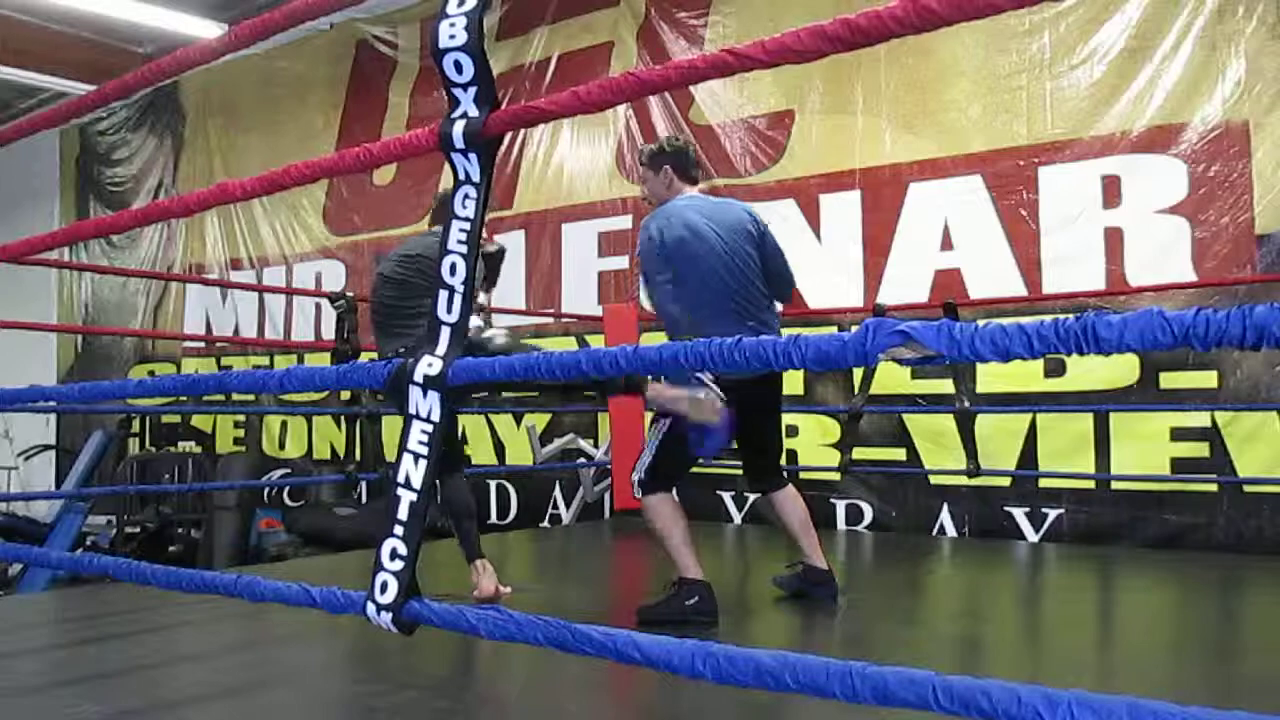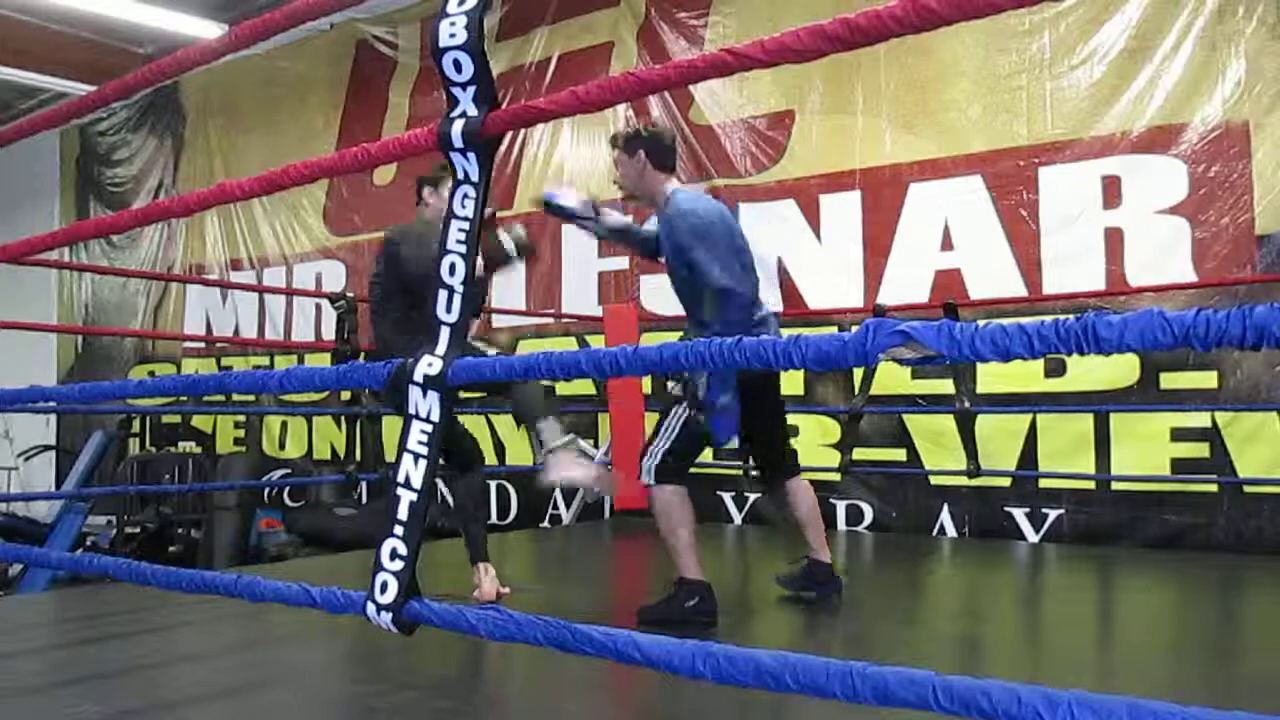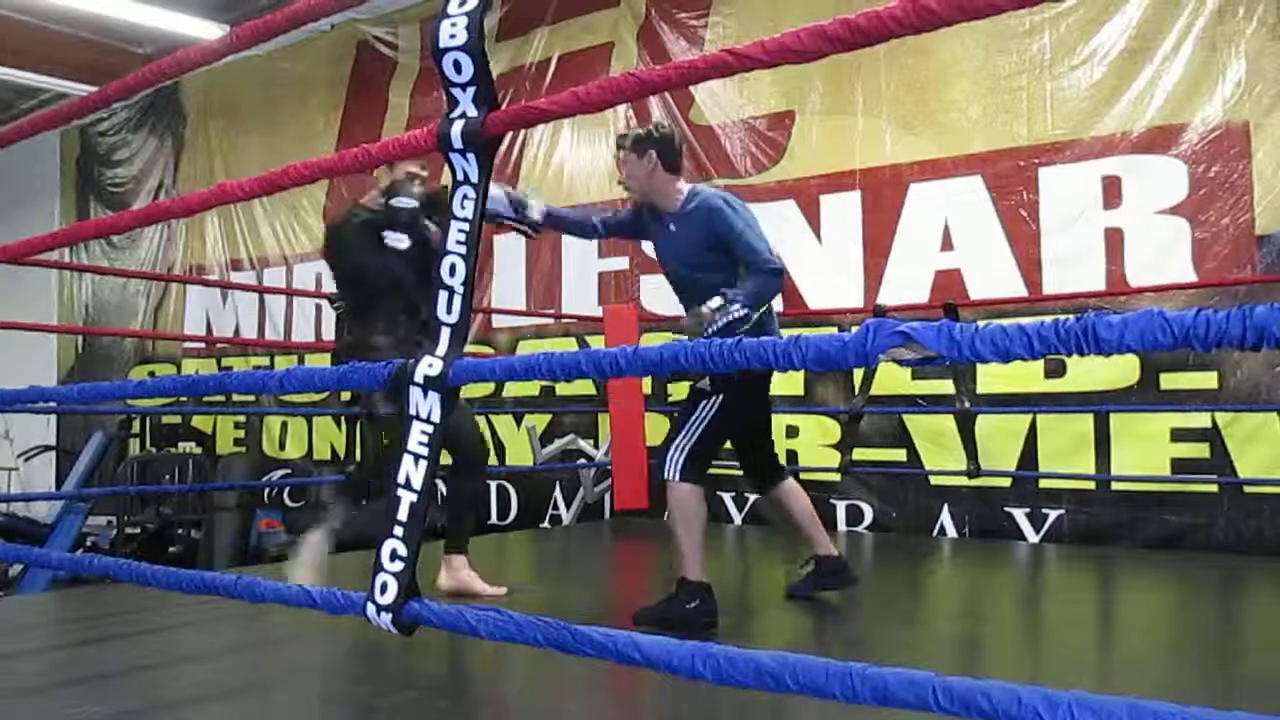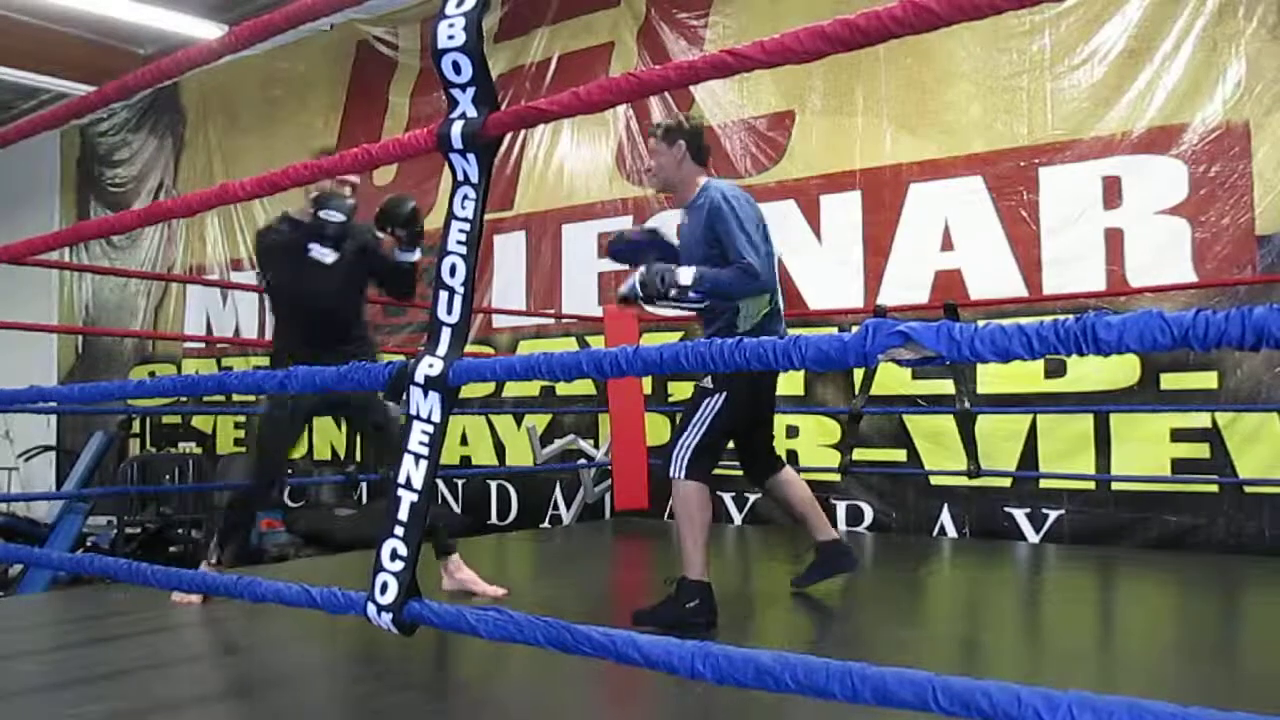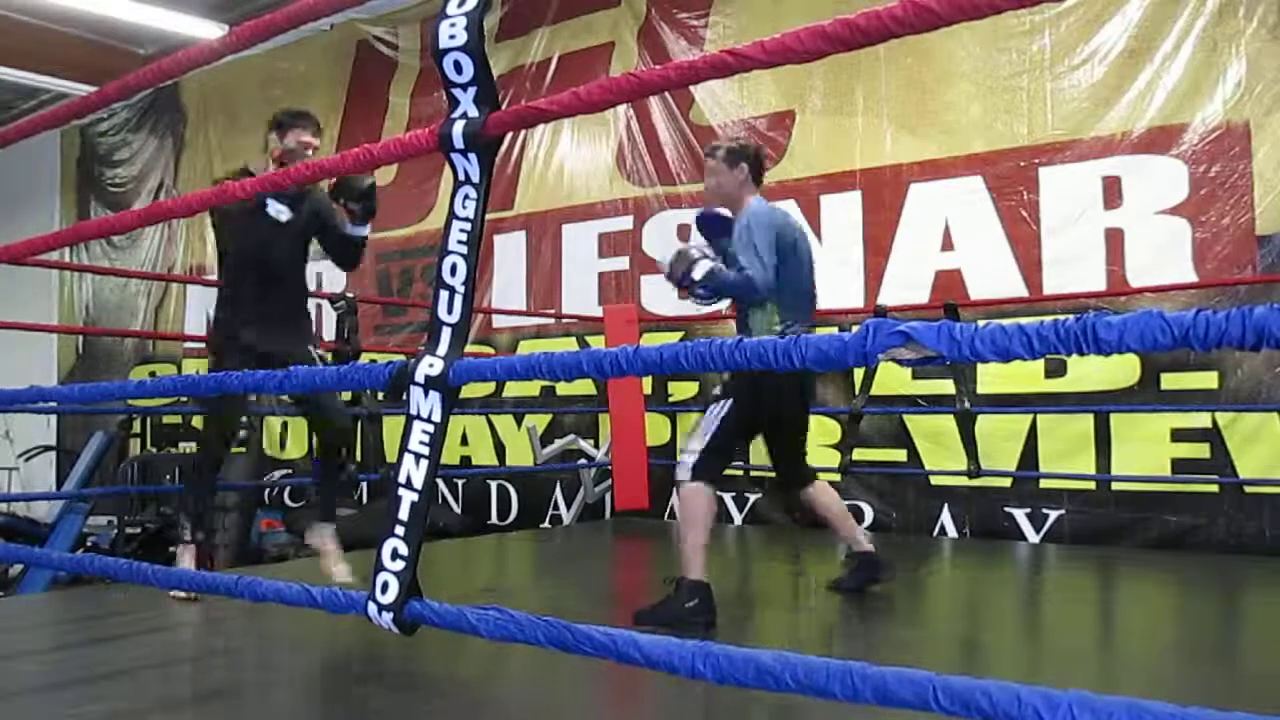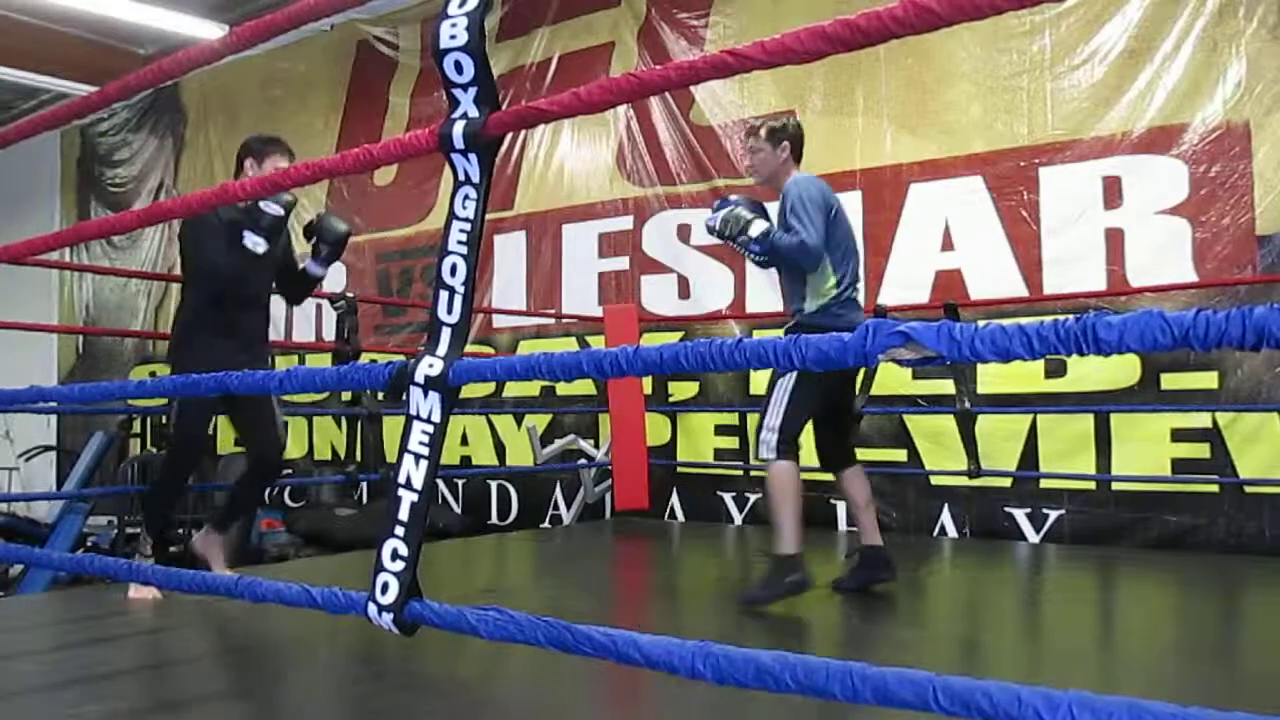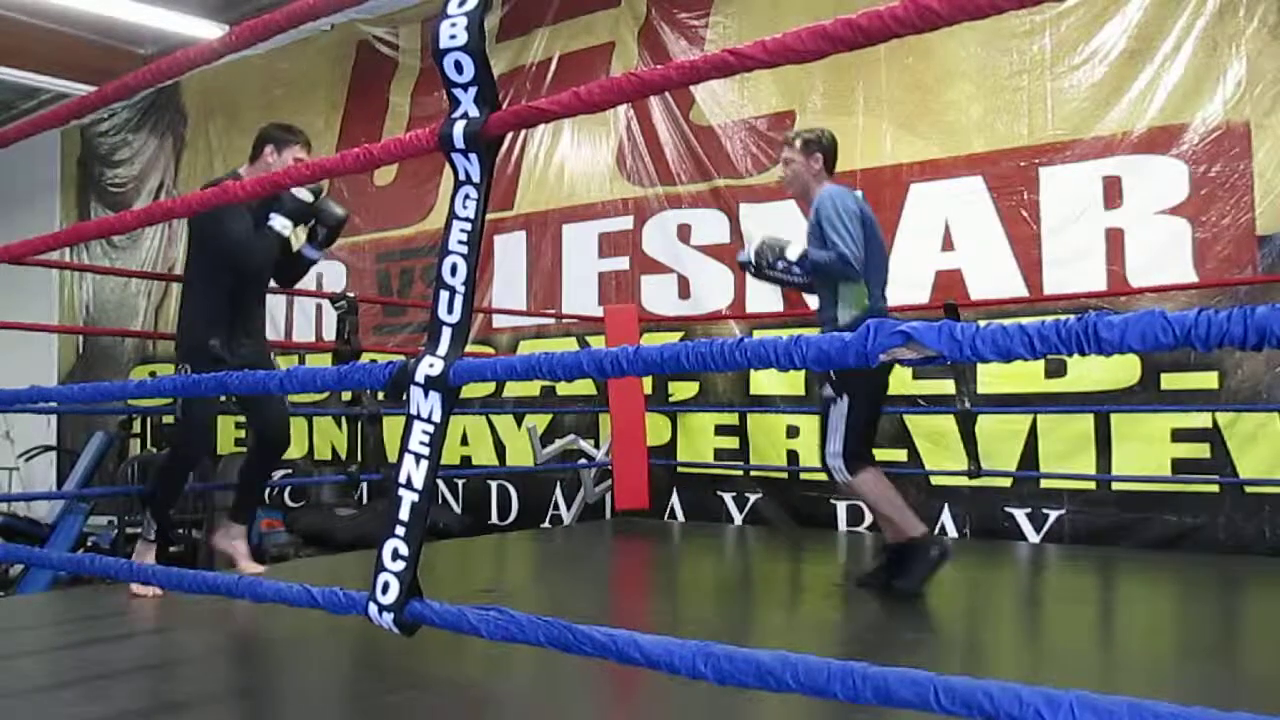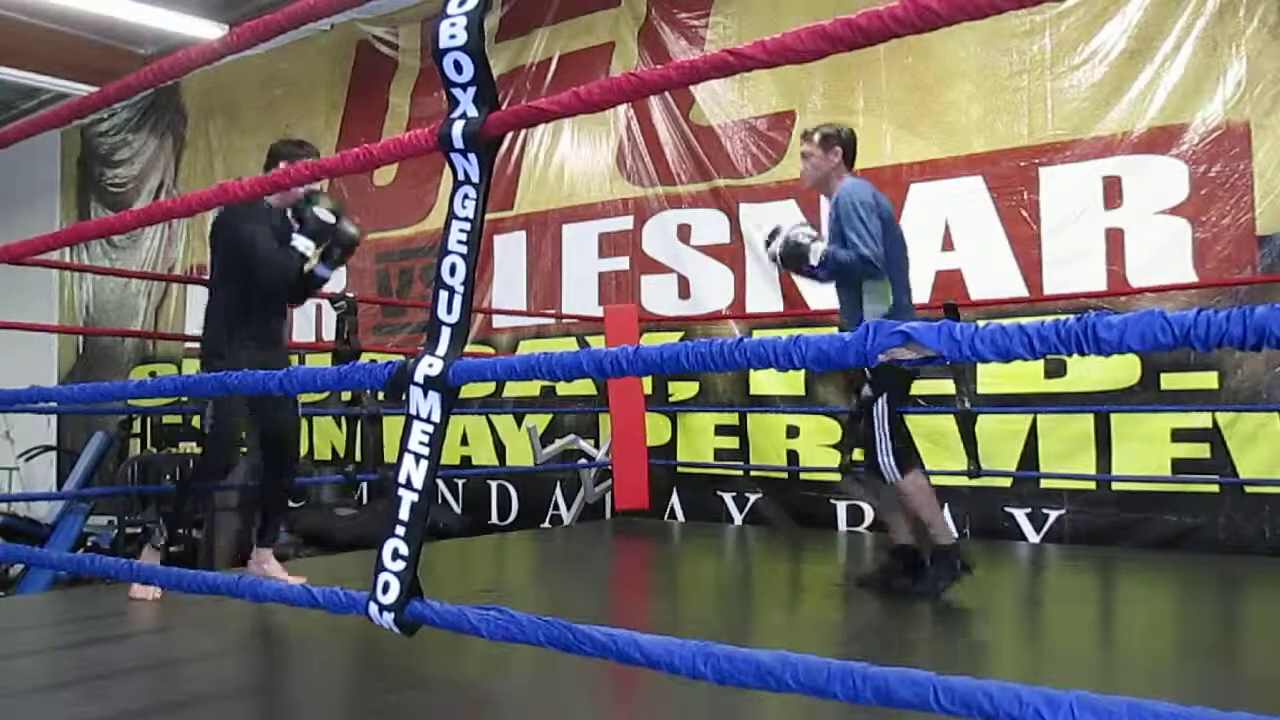
dt=0.2s
person 1, frame 1
left shoulder: (657, 227)
right shoulder: (742, 214)
left elbow: (670, 311)
right elbow: (784, 285)
left wrist: (690, 383)
left hip: (708, 369)
right hip: (764, 366)
left knee: (650, 477)
right knee: (767, 473)
left ankle: (693, 590)
right ankle: (818, 571)
person 1, frame 2
left shoulder: (685, 214)
right shoulder: (687, 207)
left elbow: (730, 289)
right elbow: (661, 244)
left wrist: (719, 370)
right wrist: (602, 221)
left knee: (660, 467)
right knee: (777, 464)
left ankle: (693, 591)
right ankle: (822, 567)
person 1, frame 3
left shoulder: (713, 206)
right shoulder: (652, 215)
left elbow: (771, 271)
right elbow: (599, 226)
left wrist: (724, 310)
right wrist: (529, 211)
left knee: (680, 461)
right knee: (763, 467)
left ankle: (694, 593)
right ankle: (829, 562)
person 1, frame 4
left shoulder: (722, 199)
right shoulder: (694, 208)
left elbow: (753, 276)
right elbow: (693, 269)
left wrist: (677, 280)
right wrist: (654, 276)
left knee: (686, 458)
right knee: (759, 458)
left ankle: (694, 593)
right ankle: (831, 547)
person 1, frame 5
left shoulder: (756, 218)
right shoulder: (774, 219)
left elbow: (756, 288)
left wrist: (699, 270)
right wrist: (718, 251)
left hip: (766, 362)
right hip: (793, 363)
left knee: (695, 463)
right knee: (794, 471)
left ankle: (693, 594)
right ankle: (865, 555)
person 1, frame 6
left shoulder: (802, 188)
right shoulder: (808, 193)
left elbow: (807, 251)
right elbow: (795, 256)
left wrist: (754, 230)
right wrist: (750, 232)
left hip: (821, 330)
right hip: (843, 331)
left knee: (776, 441)
right knee: (836, 449)
left ankle: (787, 561)
right ankle: (873, 553)
person 1, frame 7
left shoulder: (833, 201)
right shoulder: (836, 203)
left elbow: (847, 265)
left wrist: (793, 254)
right wrist: (780, 266)
left knee: (842, 457)
right knee: (854, 455)
left ankle: (921, 541)
right ankle: (897, 554)
person 1, frame 8
left shoulder: (853, 196)
right shoulder: (851, 199)
left elbow: (870, 263)
left wrist: (815, 252)
right wrist: (805, 255)
left knee: (889, 454)
right knee: (881, 451)
left ankle: (947, 551)
right ankle: (904, 553)
person 2, frame 1
left shoulder: (409, 251)
right shoulder: (448, 246)
left wrist: (486, 271)
left hip: (404, 372)
left knee: (450, 467)
left ankle: (481, 571)
person 2, frame 2
left shoulder: (428, 241)
right shoulder: (415, 235)
left elbow: (462, 311)
right elbow: (436, 285)
left wrist: (484, 260)
right wrist: (493, 254)
left hip: (402, 372)
right hip: (419, 360)
left knee: (465, 459)
left ankle: (483, 572)
right ankle: (557, 454)
person 2, frame 3
left shoulder: (416, 226)
right shoulder: (348, 230)
right elbow: (378, 278)
left wrist: (447, 234)
right wrist: (398, 227)
left hip: (419, 357)
right hip: (377, 356)
left knee: (472, 450)
right knee: (391, 452)
left ankle: (455, 565)
right ankle: (325, 534)
person 2, frame 4
left shoulder: (359, 236)
right shoulder: (277, 238)
left elbow: (401, 291)
right elbow: (296, 303)
left wrist: (409, 245)
right wrist: (324, 241)
left hip: (353, 369)
right hip: (298, 372)
right knee: (266, 475)
left ankle: (451, 567)
right ankle: (212, 567)
person 2, frame 5
left shoulder: (311, 199)
left elbow: (348, 259)
right elbow: (246, 249)
left wrist: (359, 216)
right wrist: (279, 201)
left hip: (292, 335)
right hip: (238, 336)
left knee: (337, 428)
right knee: (216, 442)
left ankle: (325, 530)
right ankle: (189, 552)
person 2, frame 6
left shoulder: (272, 223)
right shoulder: (204, 215)
left elbow: (294, 292)
right elbow: (220, 279)
left wrist: (323, 257)
right wrist: (258, 231)
left hip: (250, 360)
right hip: (198, 358)
left knee: (269, 455)
right knee: (184, 458)
left ankle: (212, 536)
right ankle: (145, 559)
person 2, frame 7
left shoulder: (269, 206)
right shoulder: (220, 198)
left elbow: (284, 276)
right elbow: (248, 260)
left wrist: (317, 242)
right wrist: (285, 214)
left hip: (250, 341)
right hip: (206, 342)
left knee: (274, 435)
right knee: (190, 446)
left ankle: (234, 531)
right ankle: (147, 546)
person 2, frame 8
left shoulder: (282, 220)
right shoulder: (242, 213)
left elbow: (293, 293)
right elbow: (270, 274)
left wrist: (330, 260)
right wrist: (306, 235)
left hip: (270, 355)
right hip: (230, 355)
left knee: (284, 452)
right knee: (219, 459)
left ankle: (263, 556)
right ankle: (153, 551)
